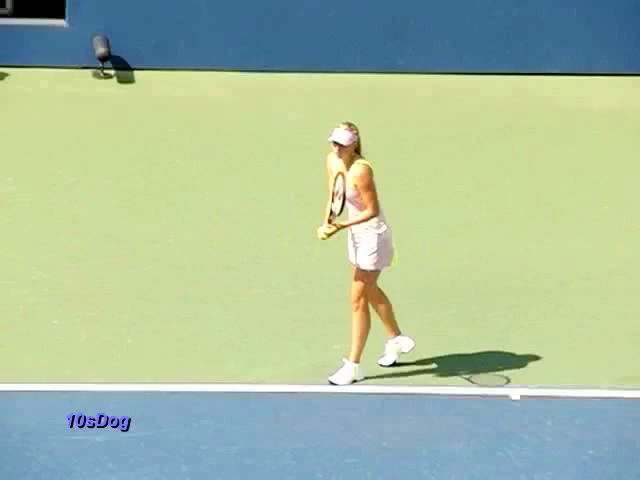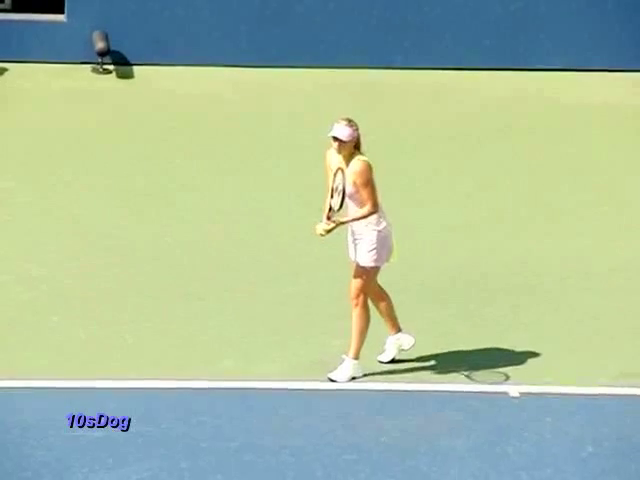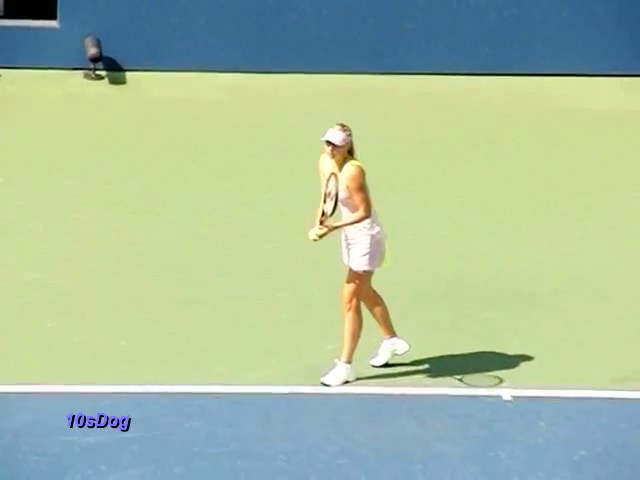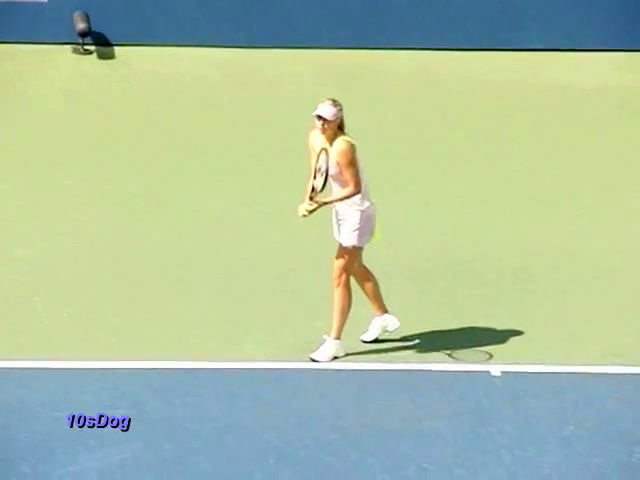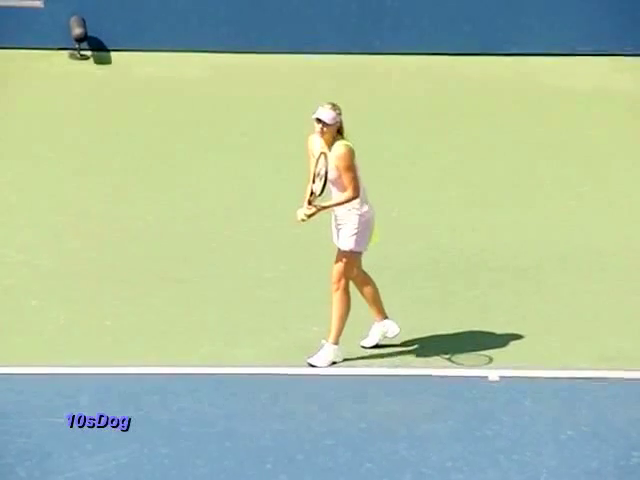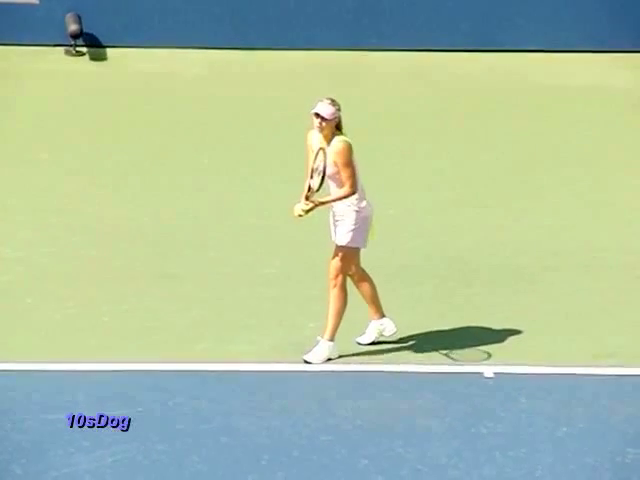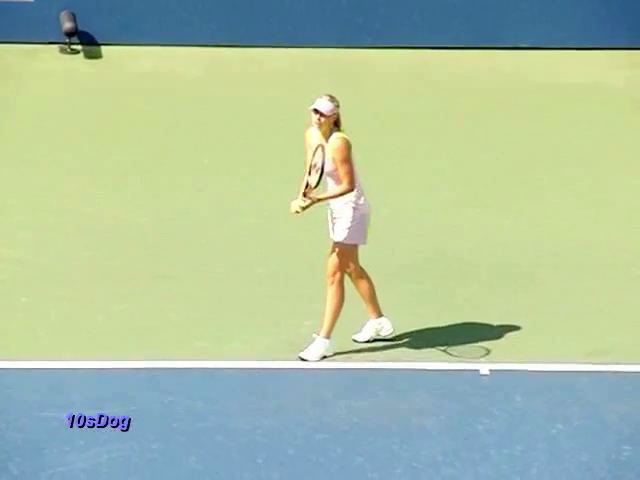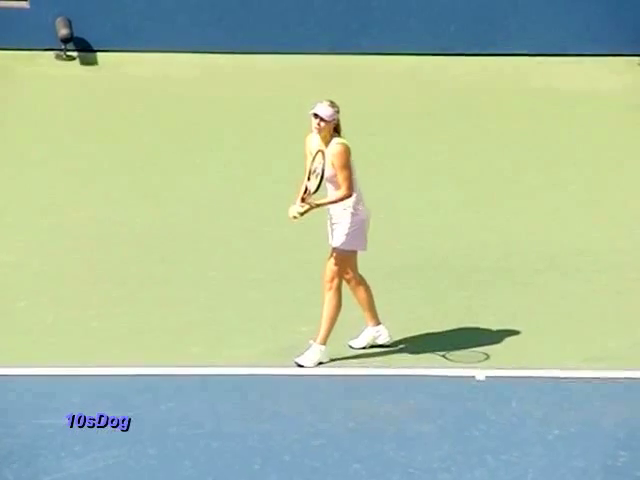
dt=0.5s
person 1, frame 1
left shoulder: (360, 170)
right shoulder: (332, 160)
left elbow: (373, 210)
left wrist: (340, 225)
right wrist: (326, 222)
left hip: (373, 236)
right hip: (356, 234)
left knee: (357, 300)
right knee: (371, 291)
left ankle: (353, 366)
right ankle: (397, 339)
person 1, frame 2
left shoulder: (360, 166)
right shoulder: (331, 157)
left elbow: (372, 207)
left wrist: (340, 222)
right wrist: (325, 219)
left hip: (373, 232)
right hip: (356, 231)
left knee: (357, 296)
right knee: (371, 288)
left ankle: (352, 362)
right ankle: (397, 336)
person 1, frame 3
left shoulder: (352, 171)
right shoulder: (324, 162)
left elbow: (365, 212)
left wrist: (332, 227)
right wrist: (318, 224)
left hip: (366, 237)
right hip: (349, 236)
left knee: (350, 300)
right knee: (365, 292)
left ankle: (345, 366)
right ankle: (392, 340)
person 1, frame 4
left shoulder: (343, 147)
right shoulder: (314, 137)
left elbow: (355, 188)
right elbow: (315, 175)
left wrist: (322, 203)
right wrist: (307, 199)
left hip: (357, 212)
right hip: (341, 211)
left knee: (340, 276)
right knee: (356, 268)
left ankle: (334, 342)
right ankle: (383, 317)
person 1, frame 5
left shoulder: (342, 150)
right shoulder: (313, 141)
left elbow: (353, 192)
right elbow: (314, 179)
left wrist: (321, 207)
right wrist: (306, 204)
left hip: (356, 217)
right hip: (340, 215)
left knee: (338, 280)
right knee: (355, 273)
left ankle: (332, 347)
right ankle: (383, 323)
person 1, frame 6
left shoulder: (340, 146)
right shoulder: (312, 137)
left elbow: (351, 188)
left wrist: (318, 203)
right wrist: (303, 199)
left hip: (354, 212)
right hip: (338, 211)
left knee: (336, 276)
right knee: (353, 270)
left ankle: (328, 343)
right ankle: (380, 321)
person 1, frame 7
left shoulder: (338, 142)
right shoulder: (310, 134)
left elbow: (348, 185)
left wrist: (316, 199)
right wrist: (301, 196)
left hip: (352, 209)
right hip: (336, 209)
left knee: (333, 273)
right knee: (352, 268)
left ankle: (324, 341)
right ankle: (378, 321)
person 1, frame 8
left shoulder: (339, 148)
right shoulder: (311, 140)
left elbow: (347, 191)
left wrist: (314, 205)
right wrist: (299, 201)
left hip: (350, 216)
right hip: (336, 215)
left knee: (331, 280)
right knee: (350, 275)
left ankle: (320, 347)
right ankle: (376, 329)
